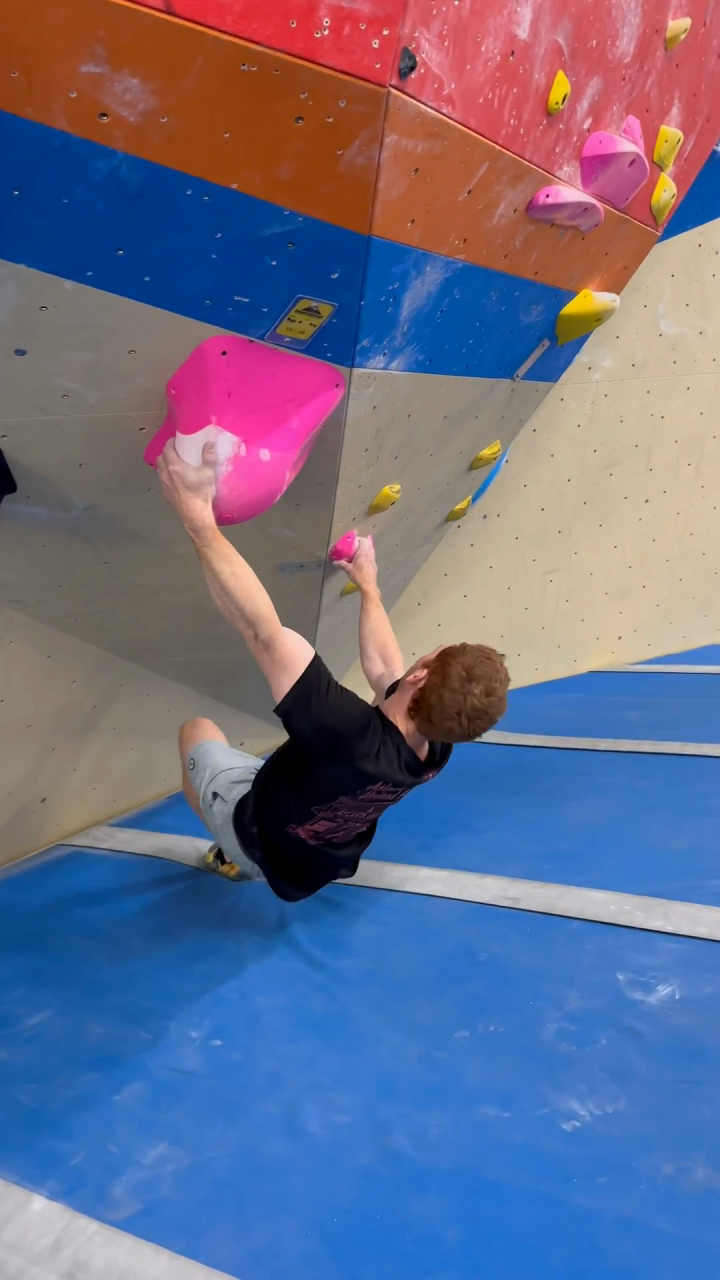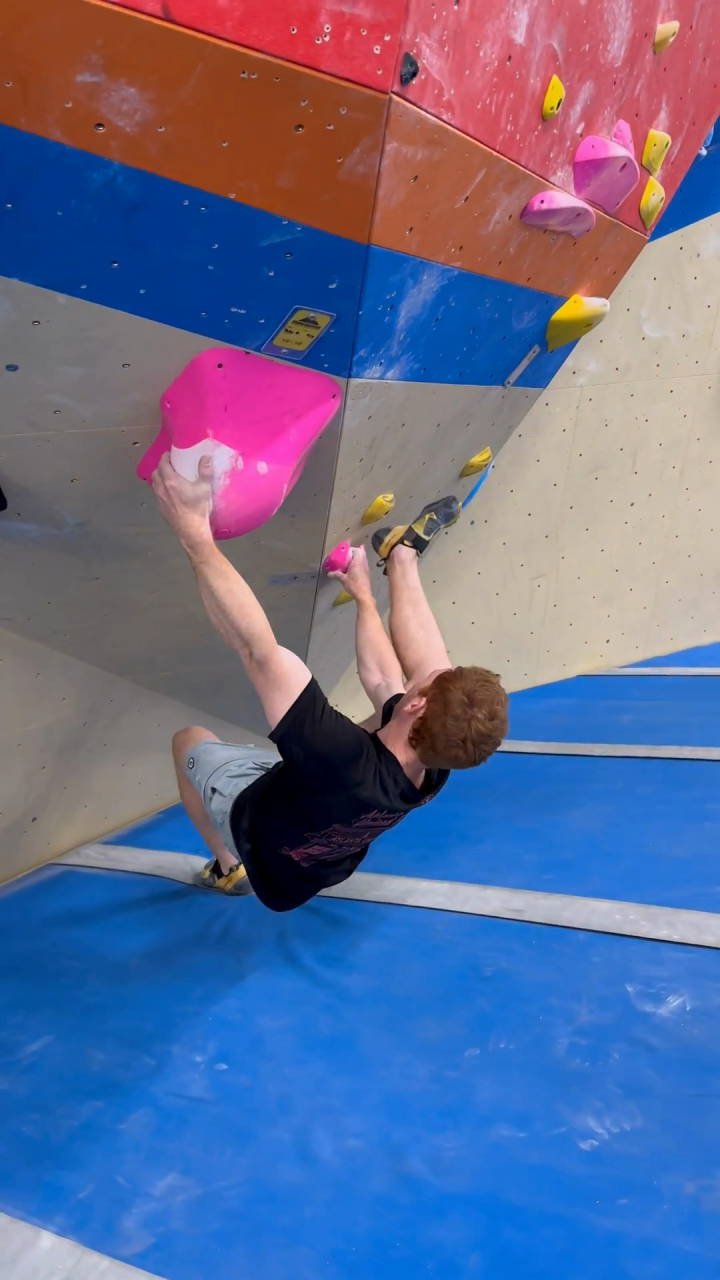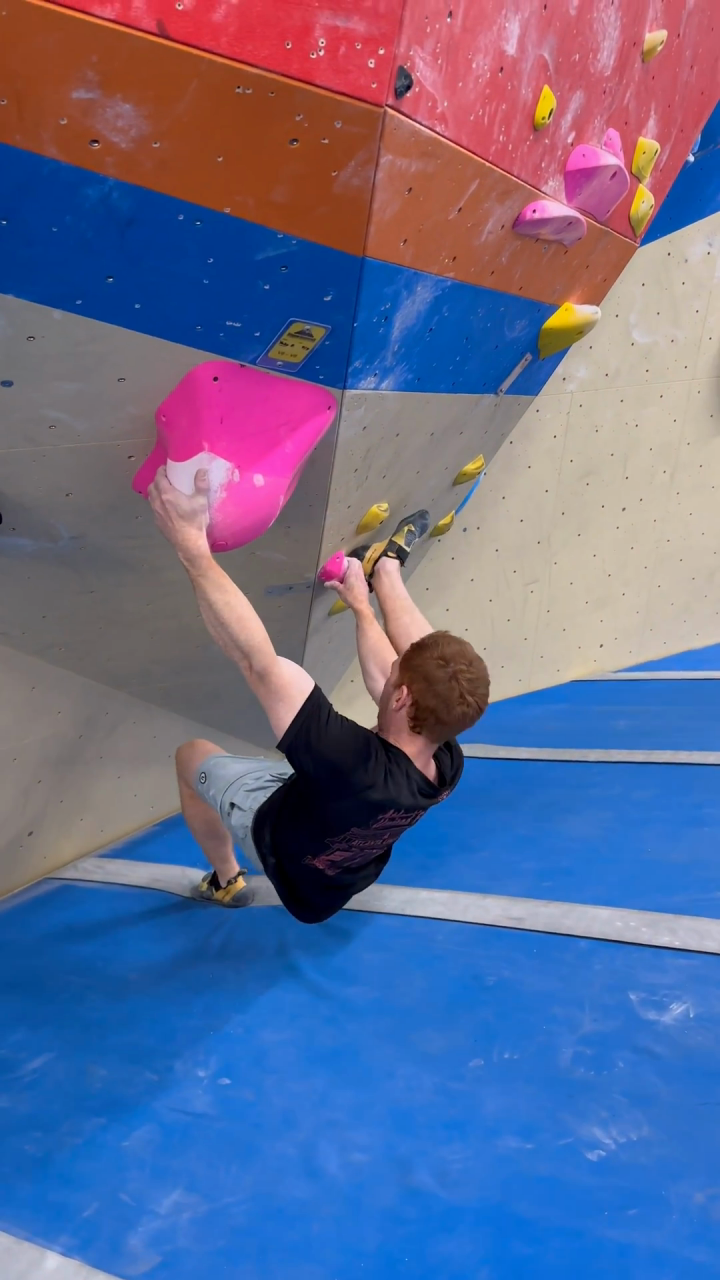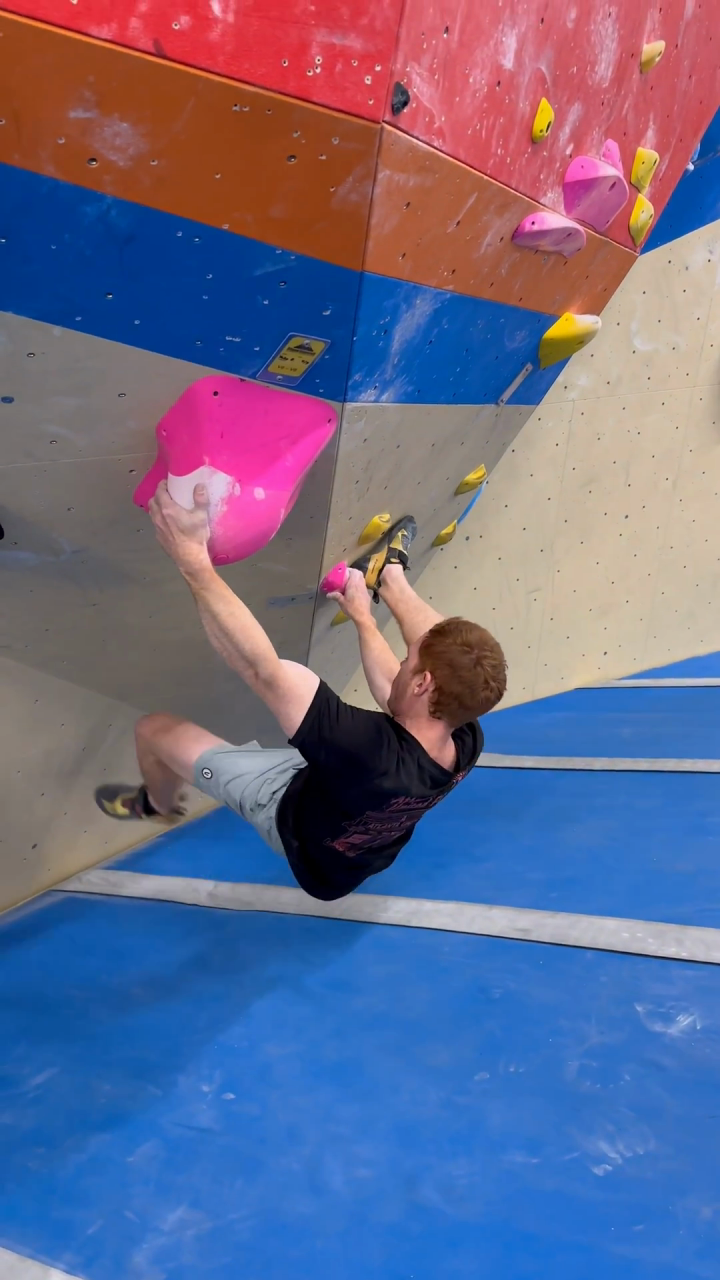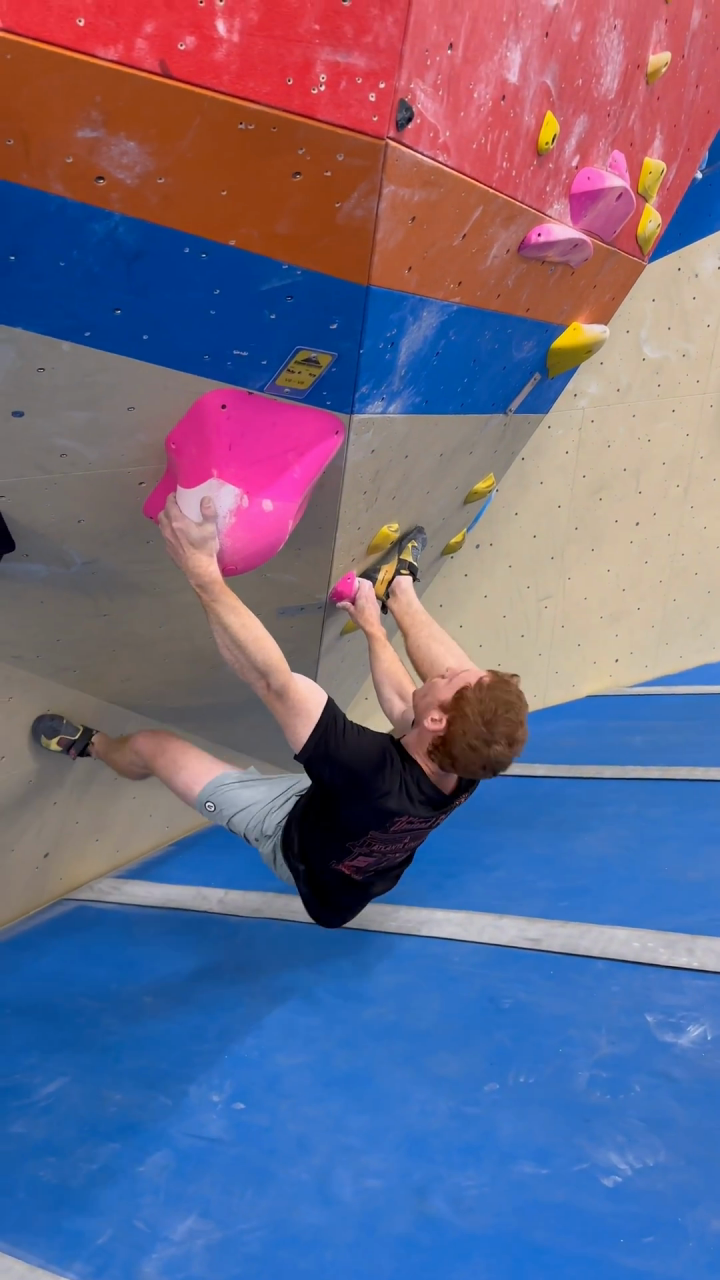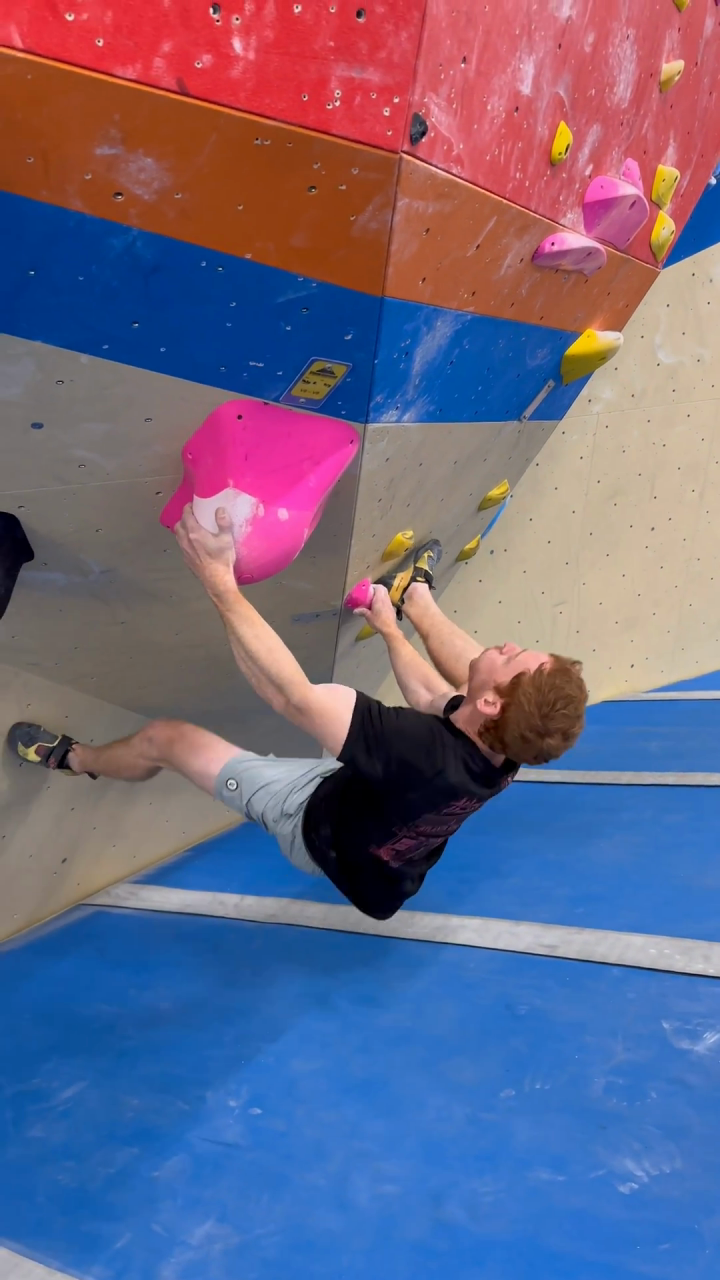
dt=0.4s
person 1, frame 1
left shoulder: (347, 729)
right shoulder: (436, 749)
left elbow: (263, 631)
right elbow: (381, 667)
left wrist: (198, 519)
right wrist: (367, 587)
left hip: (263, 848)
right hip: (327, 860)
left knee: (197, 731)
left ankle: (230, 858)
person 1, frame 2
left shoulder: (341, 758)
right shoulder: (433, 771)
left elbow: (260, 652)
right elbow: (380, 677)
left wrist: (195, 534)
right wrist: (363, 597)
left hip: (258, 826)
left knee: (189, 740)
left ankle: (227, 869)
right ankle: (403, 555)
person 1, frame 3
left shoulder: (348, 760)
right shoulder: (447, 767)
left elbow: (259, 663)
right elbow: (385, 683)
left wrist: (192, 547)
right wrist: (360, 608)
left hip: (278, 834)
left knee: (192, 754)
right knee: (440, 661)
left ankle: (226, 881)
right ankle: (385, 569)
person 1, frame 4
left shoulder: (363, 749)
right shoulder: (466, 744)
left elbow: (264, 667)
right elbow: (396, 693)
left wrist: (191, 558)
right wrist: (362, 617)
left hip: (292, 816)
left knee: (156, 730)
right knee: (458, 649)
left ankle: (155, 801)
right ankle: (388, 573)
person 1, frame 5
left shoulder: (369, 770)
right shoulder: (473, 764)
left elbow: (274, 680)
right elbow: (405, 706)
left wrist: (203, 572)
right wrist: (373, 628)
left hip: (297, 842)
left knee: (149, 746)
right knee: (477, 685)
left ankle: (93, 746)
right ankle: (397, 588)
person 1, frame 6
left shoulder: (420, 751)
right shoulder: (503, 749)
left elbow: (294, 695)
right elbow: (435, 696)
left wrist: (219, 580)
right wrist: (390, 630)
left hip: (319, 827)
right hip: (378, 826)
left knee: (164, 737)
right knee: (485, 667)
left ankle: (76, 759)
right ankle: (413, 596)
